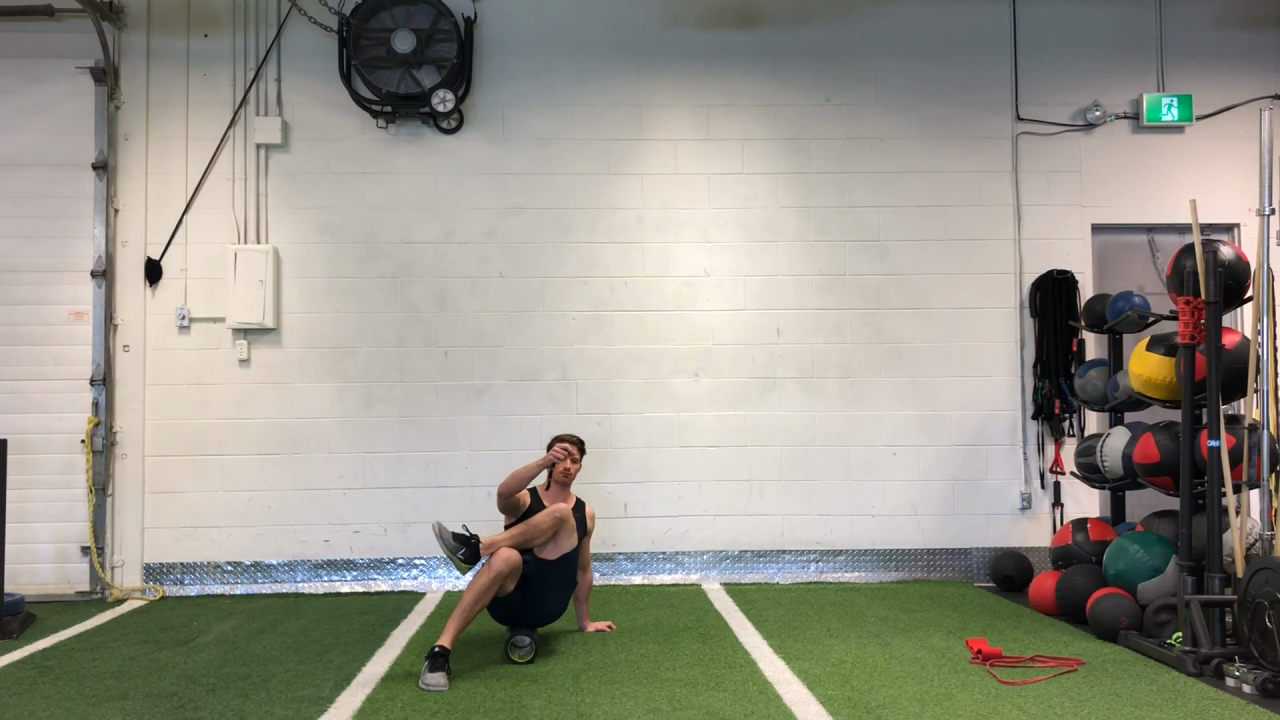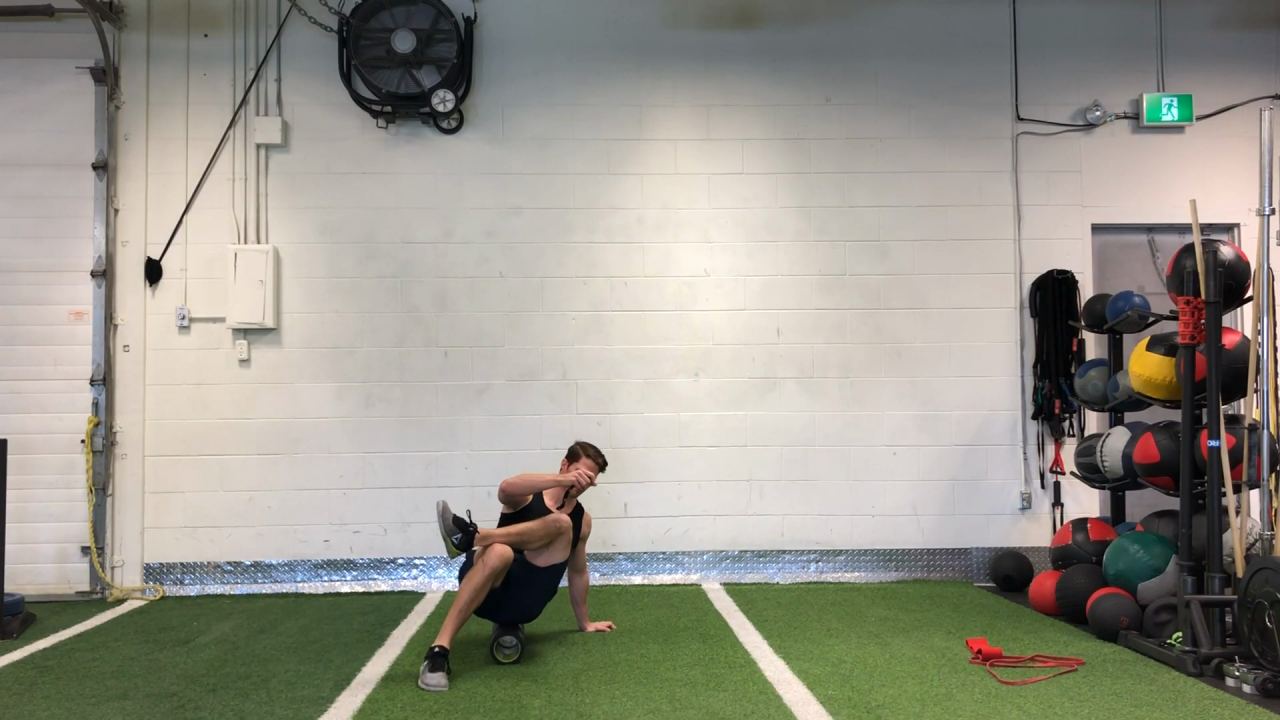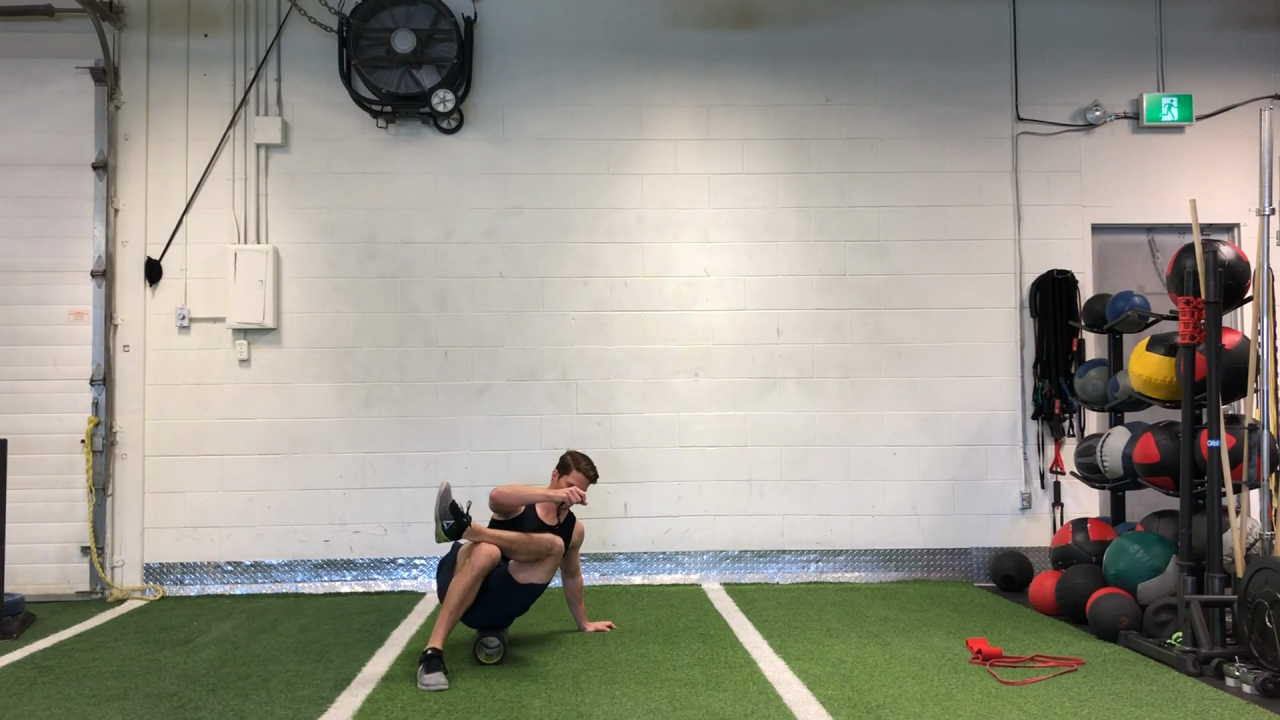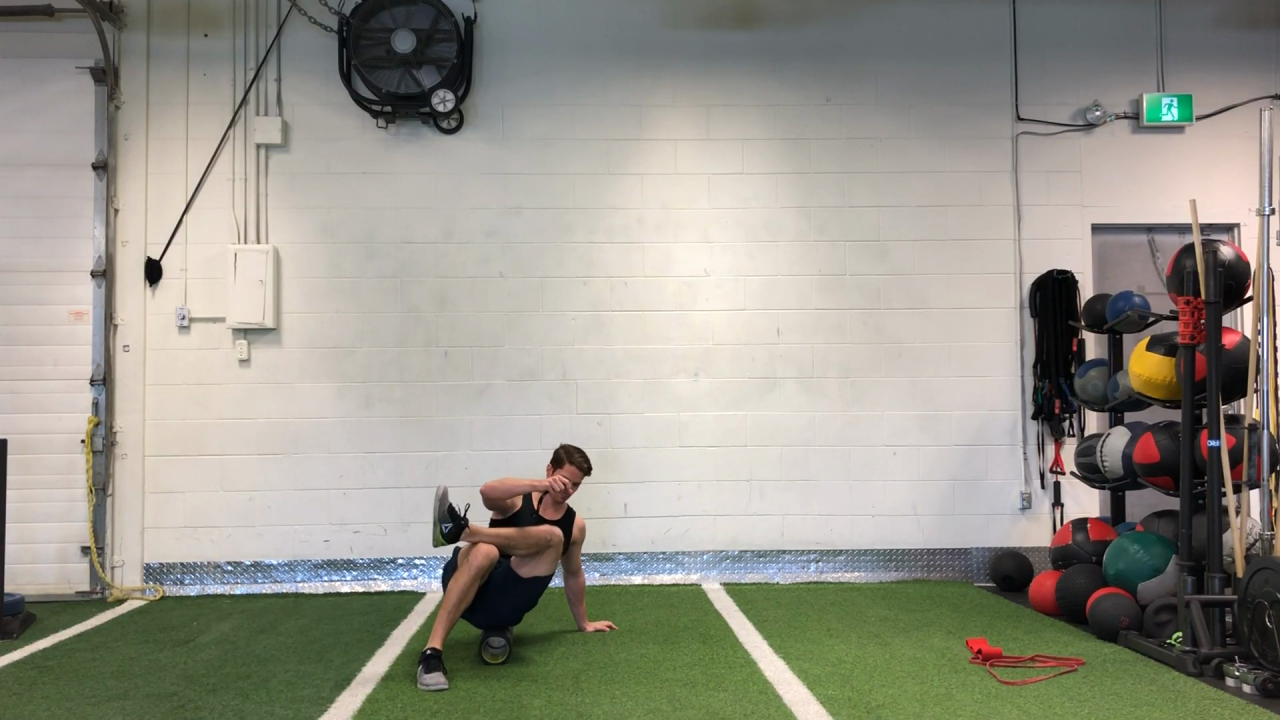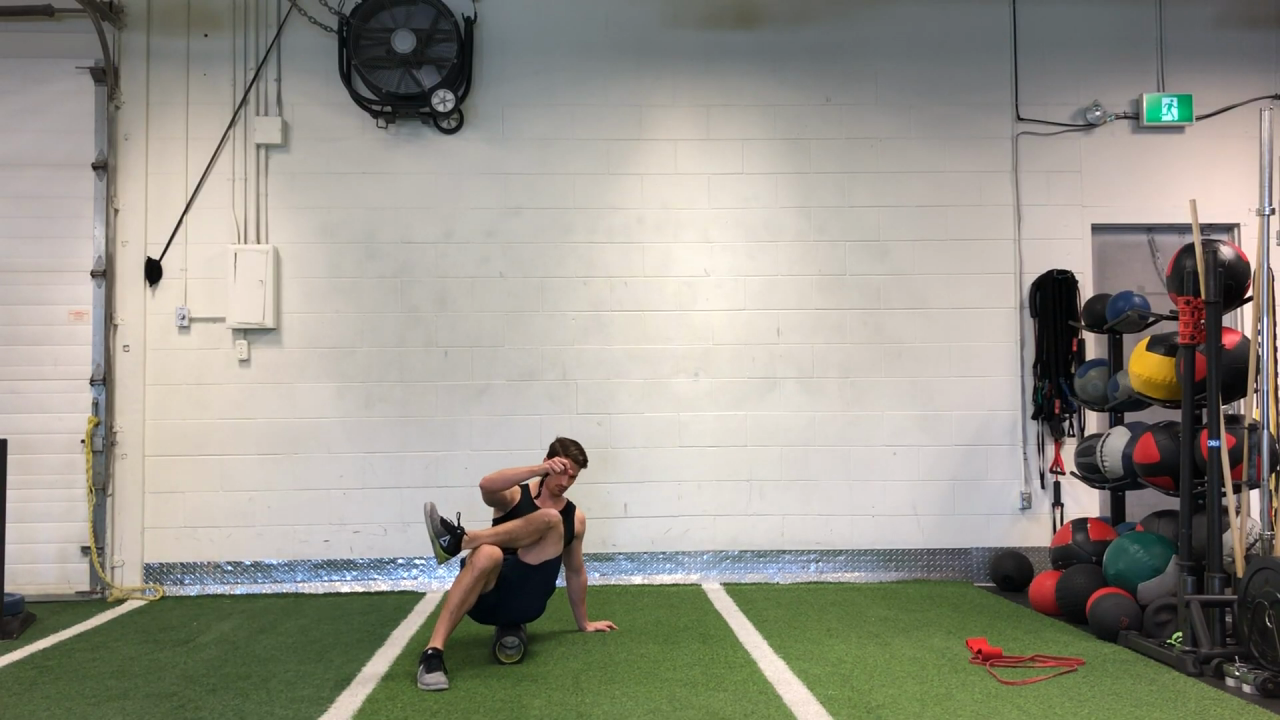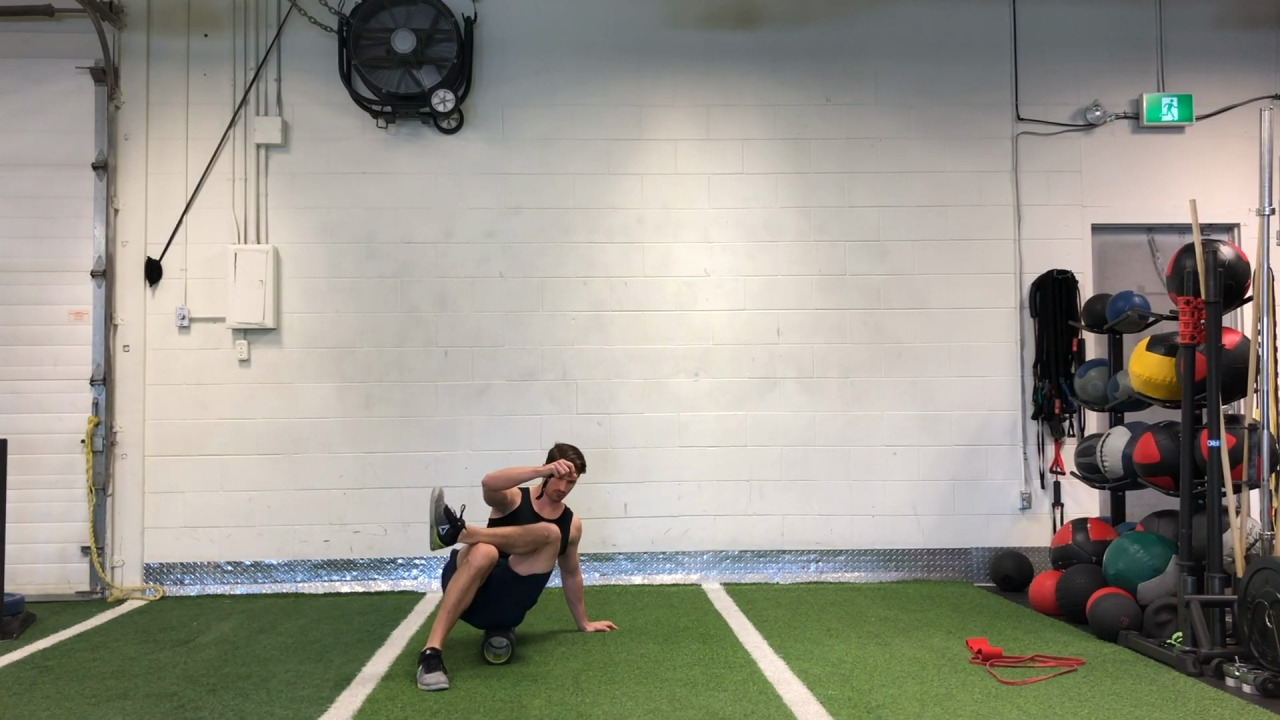
dt=0.3s
person 1, frame 1
left shoulder: (584, 514)
right shoulder: (524, 499)
left elbow: (583, 569)
right elbow: (503, 492)
left wrist: (584, 622)
right wrist: (545, 461)
left hip: (545, 606)
right hip: (506, 598)
left knee: (561, 513)
right knee: (506, 556)
right ankle: (441, 651)
person 1, frame 2
left shoulder: (582, 519)
right shoulder: (527, 497)
left elbow: (578, 572)
right elbow: (506, 488)
left wrist: (584, 622)
right wrist: (562, 480)
left hip: (524, 603)
right hip: (490, 589)
left knee: (561, 523)
right knee: (499, 553)
right ankle: (438, 651)
person 1, frame 3
left shoulder: (574, 529)
right shoulder: (520, 504)
left elbow: (571, 576)
right elbow: (497, 496)
left wrist: (583, 622)
right wrist: (552, 495)
left hip: (496, 610)
right hip: (460, 579)
left knee: (554, 545)
right knee: (486, 551)
right ankle: (432, 653)
person 1, frame 4
left shoulder: (575, 526)
right shoulder: (516, 500)
left elbow: (574, 575)
right elbow: (487, 491)
left wrist: (583, 623)
right wrist: (539, 485)
left hip: (502, 610)
right hip: (470, 588)
left knee: (553, 536)
right knee: (484, 552)
right ankle: (432, 653)
person 1, frame 5
left shoulder: (575, 518)
right shoulder: (514, 496)
left elbow: (576, 572)
right elbow: (486, 486)
left wrist: (584, 622)
right wrist: (539, 470)
left hip: (525, 605)
right hip: (485, 595)
left knee: (552, 519)
right knee: (488, 554)
right ankle: (433, 652)
person 1, frame 6
left shoulder: (571, 524)
right shoulder: (513, 499)
left elbow: (571, 574)
right elbow: (488, 483)
left wrist: (583, 622)
right wrist: (542, 472)
left hip: (505, 608)
right hip: (472, 594)
left knee: (550, 533)
right knee: (484, 553)
right ankle: (431, 652)
